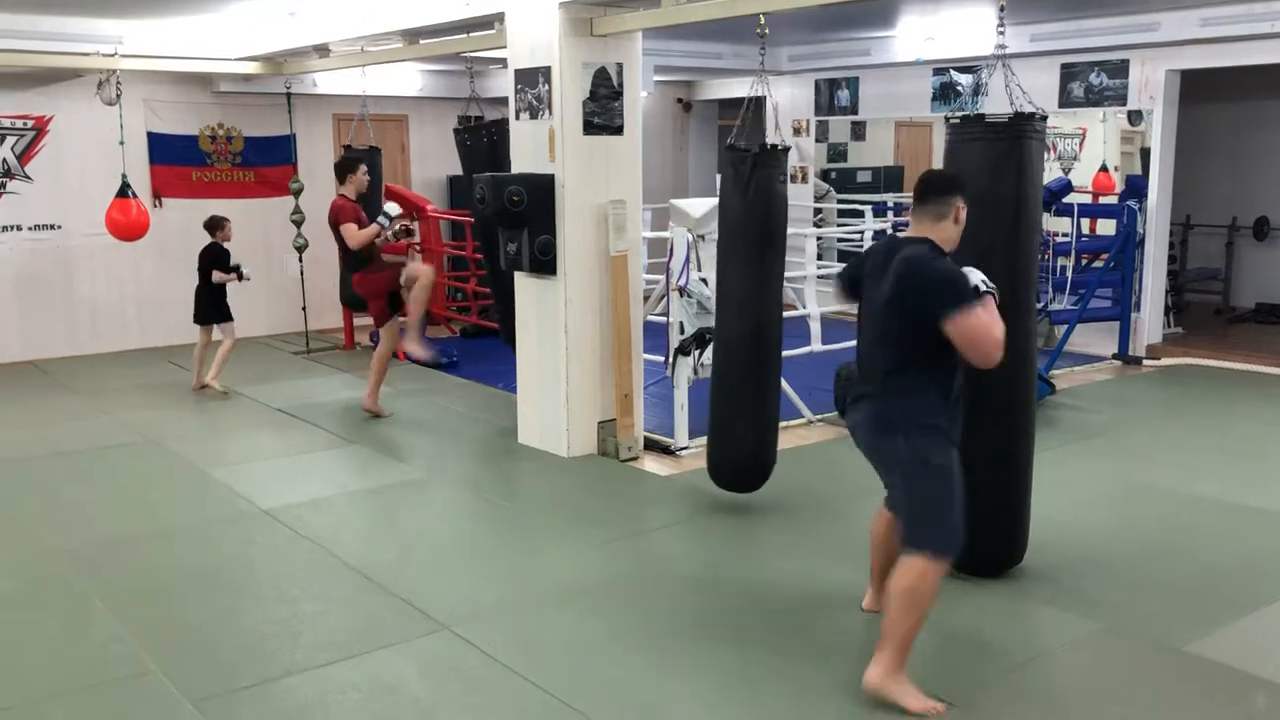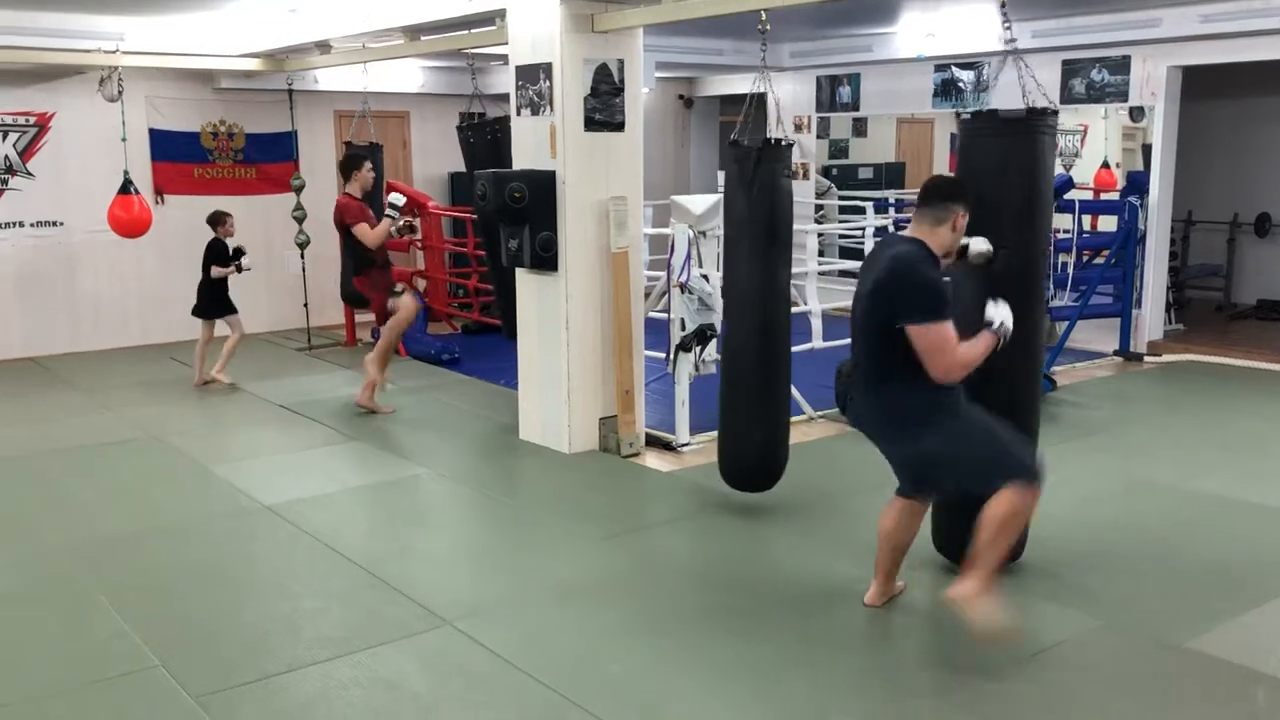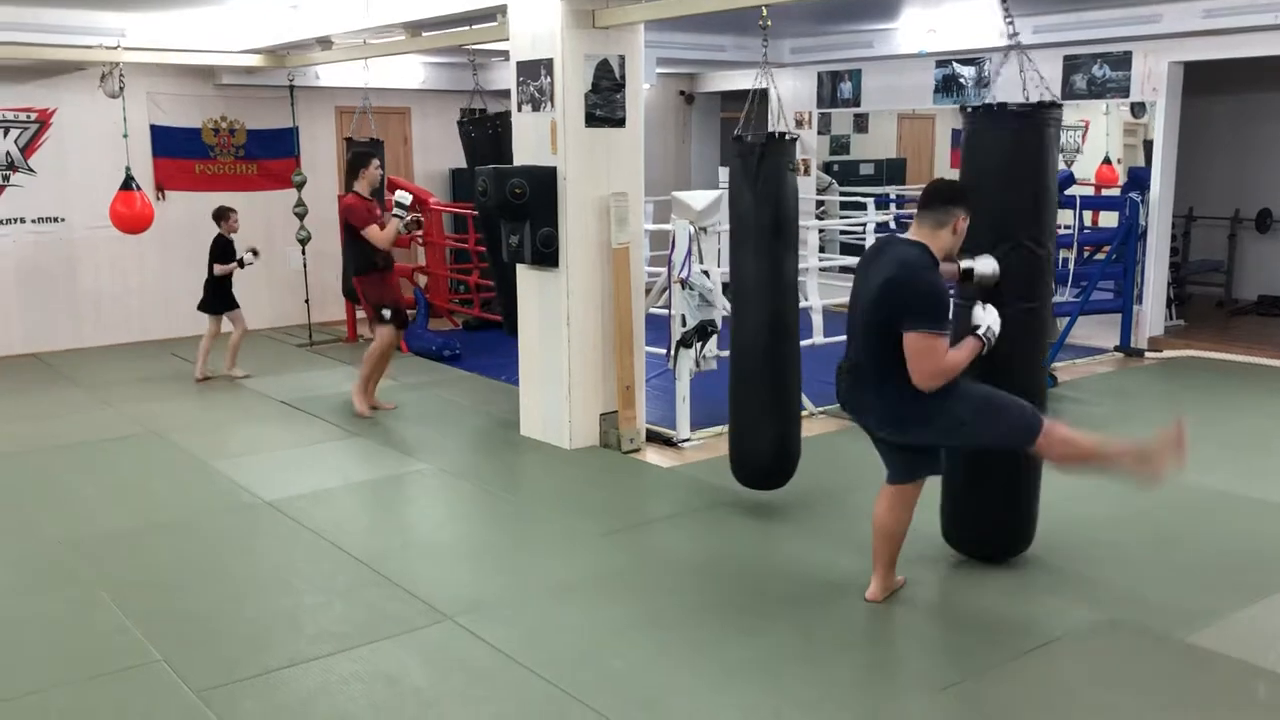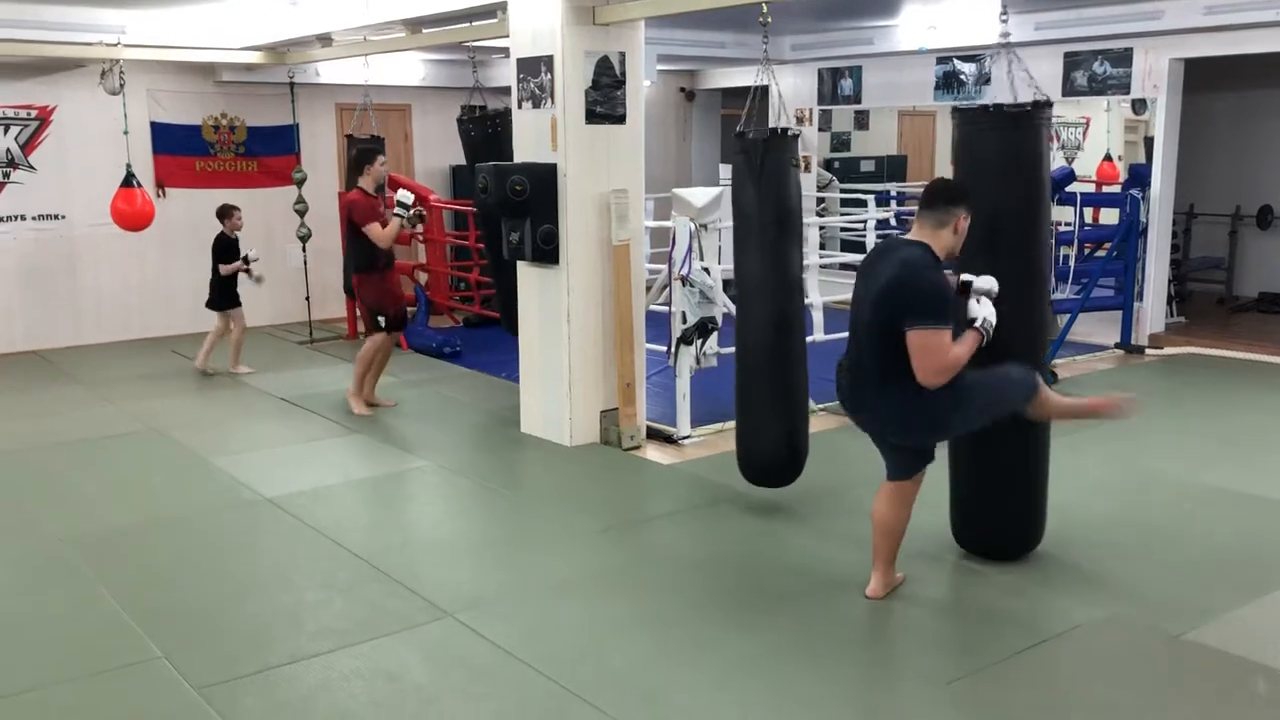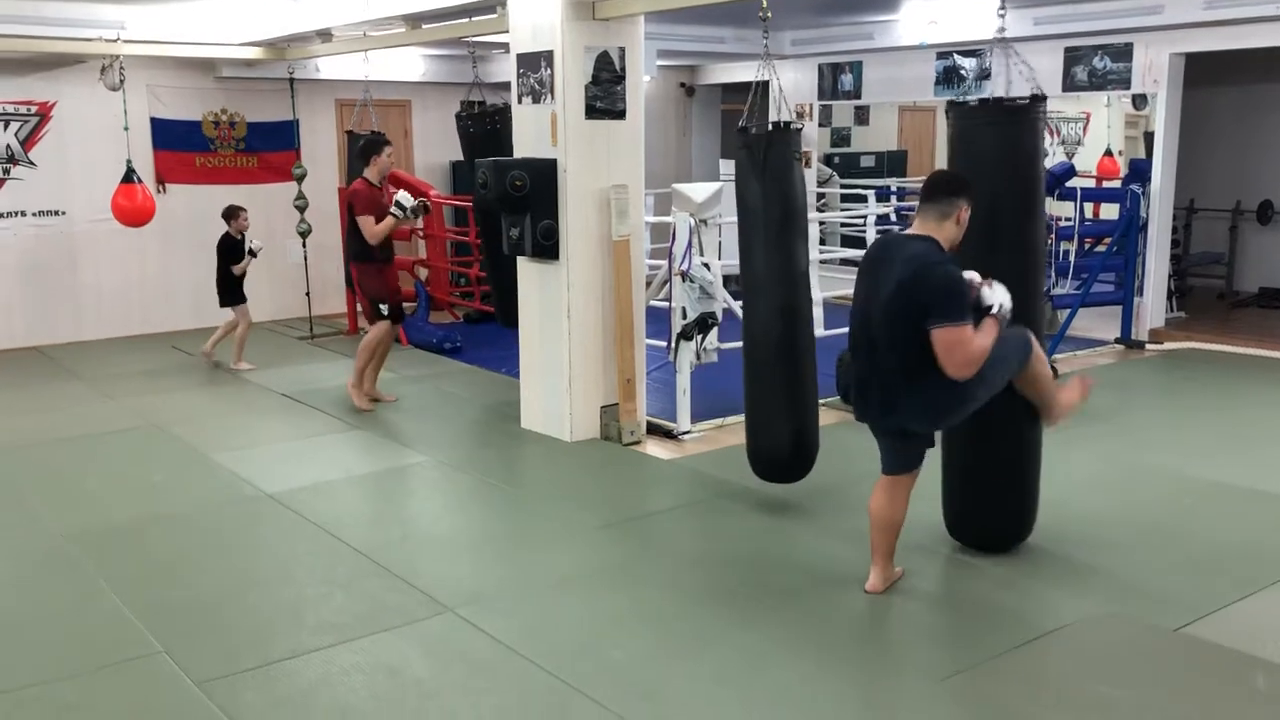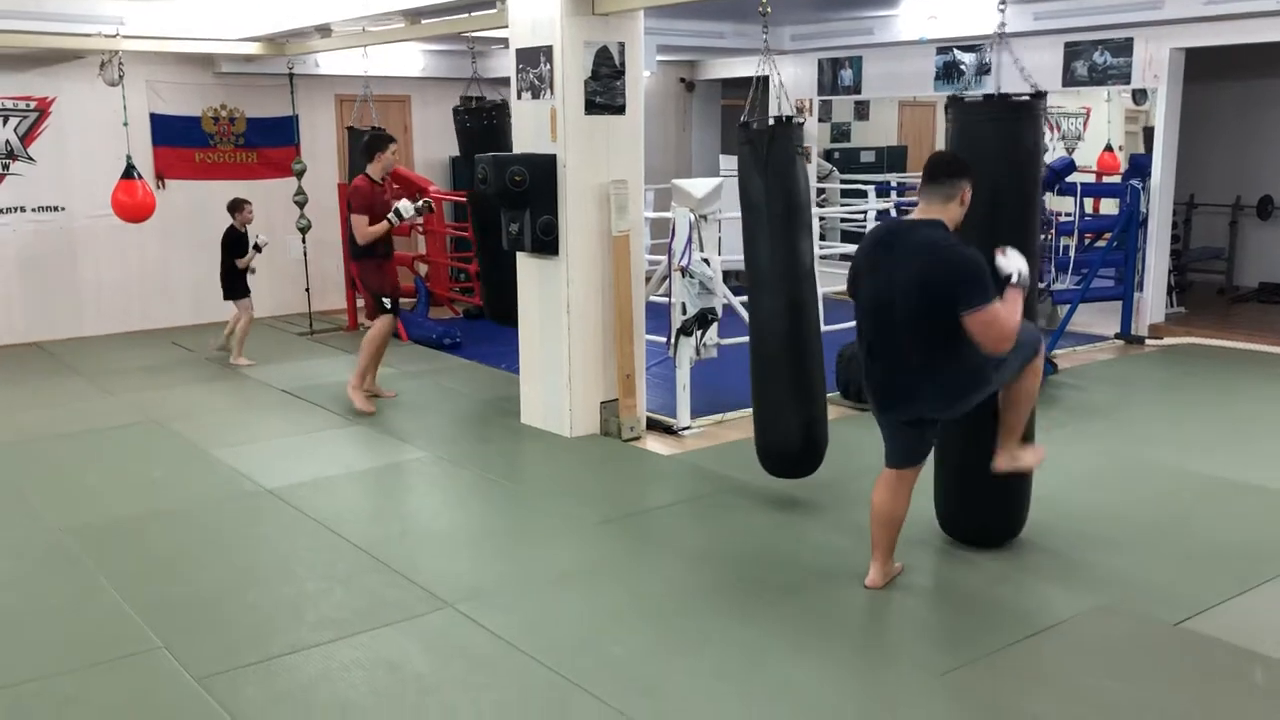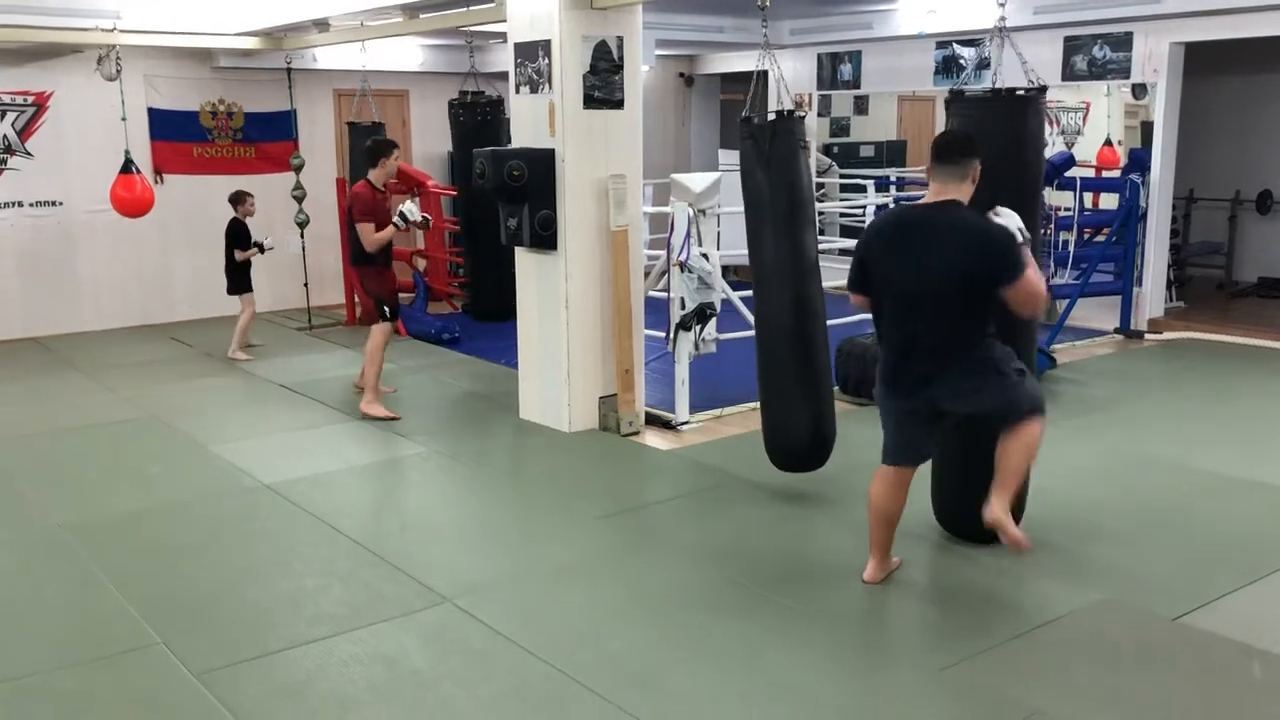
dt=0.1s
person 1, frame 1
left shoulder: (878, 254)
right shoulder: (946, 280)
left elbow: (848, 290)
right elbow: (989, 348)
right wrist: (984, 298)
left hip: (871, 413)
right hip: (910, 422)
left knee: (906, 500)
right knee: (933, 546)
left ankle: (877, 593)
right ankle: (887, 671)
person 1, frame 2
left shoulder: (889, 251)
right shoulder: (917, 278)
right elbow: (948, 368)
left wrist: (957, 256)
right wrist: (994, 332)
left hip: (875, 404)
right hip: (917, 408)
left knee: (915, 490)
right knee: (1021, 478)
left ankle: (882, 584)
right ankle: (974, 584)
person 1, frame 3
left shoulder: (884, 250)
right shoulder: (921, 283)
right elbow: (930, 376)
left wrist: (964, 270)
right wrist: (979, 337)
left hip: (865, 399)
right hip: (913, 405)
left knee: (903, 478)
right knee: (1032, 428)
left ankle: (881, 581)
right ankle: (1137, 460)
person 1, frame 4
left shoulder: (882, 254)
right shoulder: (928, 285)
right elbow: (935, 374)
left wrist: (963, 284)
right wrist: (978, 329)
left hip: (865, 401)
right hip: (911, 403)
left knee: (903, 476)
right knee: (1020, 383)
left ankle: (881, 576)
right ankle: (1092, 407)
person 1, frame 5
left shoulder: (880, 251)
right shoulder: (943, 276)
right elbow: (961, 366)
right wrist: (994, 318)
left hip: (869, 396)
right hip: (930, 398)
left knee: (897, 472)
right knee: (1020, 343)
left ankle: (881, 572)
right ankle: (1053, 405)
person 1, frame 6
left shoulder: (874, 242)
right shoulder: (960, 261)
right elbow: (998, 341)
right wrist: (1015, 285)
left hip: (886, 387)
right hip: (948, 383)
left knee: (901, 465)
right knee: (1026, 343)
left ankle: (880, 566)
right ankle: (1008, 448)
person 1, frame 7
left shoulder: (881, 230)
right shoulder: (989, 237)
left elbow: (860, 300)
right elbow: (1035, 306)
right wrist: (1019, 247)
left hip: (902, 375)
right hip: (970, 375)
left knee: (896, 463)
right knee: (1028, 407)
left ankle: (877, 561)
right ankle: (999, 505)
person 2, frame 1
left shoulder: (351, 205)
right shoulder: (341, 206)
right elbow: (354, 242)
left wrist: (392, 234)
right wrist: (383, 219)
left hip: (373, 274)
right hip: (367, 275)
left knee: (389, 336)
right knee: (424, 272)
left ankle: (372, 399)
right ankle: (413, 338)
person 2, frame 2
left shoulder: (359, 204)
right shoulder: (346, 206)
right elbow: (372, 242)
left wrist: (396, 230)
right wrist: (391, 212)
left hip: (379, 274)
right hip: (369, 277)
left knee: (391, 334)
right knee: (408, 308)
left ankle: (367, 395)
right ankle: (373, 361)
person 2, frame 3
left shoulder: (370, 201)
right shoulder: (352, 205)
right elbow: (383, 242)
left wrist: (405, 225)
right wrist: (399, 211)
left hip: (385, 274)
right hip: (368, 278)
left knee: (395, 334)
right knee: (386, 333)
left ankle: (369, 395)
right ankle: (359, 391)
person 2, frame 4
left shoulder: (374, 198)
right shoulder: (355, 202)
right elbow: (384, 240)
left wrist: (407, 220)
right wrist: (400, 210)
left hip: (386, 273)
right hip: (368, 277)
left knee: (392, 335)
right knee: (379, 338)
left ankle: (368, 392)
right ankle: (355, 391)
person 2, frame 5
left shoulder: (379, 188)
right shoulder: (359, 191)
right elbow: (373, 237)
left wrist: (410, 212)
right wrist: (398, 213)
left hip: (386, 265)
right hip: (367, 268)
left knee: (391, 328)
right knee: (381, 327)
left ankle: (370, 386)
right ankle: (355, 383)
person 2, frame 6
left shoulder: (383, 184)
right shoulder: (360, 188)
right elbow: (362, 236)
left wrist: (414, 211)
right wrist: (394, 218)
left hip: (385, 260)
right hip: (367, 263)
left knee: (388, 323)
right knee: (384, 321)
left ankle: (369, 382)
right ankle: (356, 384)
person 2, frame 7
left shoulder: (383, 190)
right shoulder: (361, 194)
right elbow: (370, 243)
left wrist: (410, 219)
right wrist: (399, 220)
left hip: (382, 267)
right hip: (366, 269)
left knee: (385, 324)
right knee: (382, 326)
left ankle: (365, 378)
right ankle: (369, 400)
person 3, frame 1
left shoulder: (205, 251)
right shoulder: (222, 252)
right elbow: (217, 278)
left wrist: (232, 271)
right wrist: (238, 275)
left hip: (202, 299)
right hip: (215, 301)
left knee: (204, 340)
right knee: (229, 340)
left ankle: (197, 380)
right ankle: (212, 377)
person 3, frame 2
left shoulder: (212, 245)
right shoulder: (221, 247)
right elbow: (215, 273)
left wrist: (235, 256)
right wrist: (238, 267)
left hip: (205, 294)
right hip: (217, 295)
left knee: (206, 336)
right knee: (238, 332)
left ankle: (200, 376)
right ankle: (218, 370)
person 3, frame 3
left shoulder: (224, 241)
right shoulder: (221, 243)
left elbow: (227, 263)
right elbow: (218, 271)
left wrist: (246, 256)
right wrist: (241, 263)
left hip: (214, 291)
right hip: (218, 291)
left knee: (212, 331)
right knee: (240, 327)
left ankle: (200, 370)
right ankle: (230, 367)
person 3, frame 4
left shoulder: (233, 238)
right shoulder: (223, 242)
right elbow: (224, 270)
left wrist: (249, 271)
right wrist: (246, 260)
left hip: (222, 288)
right hip: (224, 288)
left knee: (223, 326)
right knee: (239, 325)
left ankle: (201, 360)
right ankle: (235, 365)
person 3, frame 5
left shoulder: (240, 236)
right shoulder: (228, 243)
right elbow: (237, 270)
right wrist: (251, 254)
left hip: (234, 285)
right hip: (229, 286)
left knee: (236, 320)
right knee: (245, 321)
left ankle: (209, 347)
right ankle: (236, 361)
person 3, frame 6
left shoulder: (242, 230)
right shoulder: (232, 236)
right elbow: (240, 264)
left wrist: (251, 259)
right wrist: (256, 249)
left hip: (237, 278)
right hip: (232, 279)
left knee: (244, 311)
right knee: (247, 315)
left ankle: (225, 341)
right ankle: (236, 356)
person 3, frame 7
left shoulder: (239, 224)
right shoulder: (236, 227)
right elbow: (238, 256)
left wrist: (255, 245)
right wrist: (260, 248)
left hip: (240, 272)
right hip: (237, 273)
left knee: (248, 306)
right knee: (249, 309)
left ankle: (242, 339)
right ankle: (234, 350)
